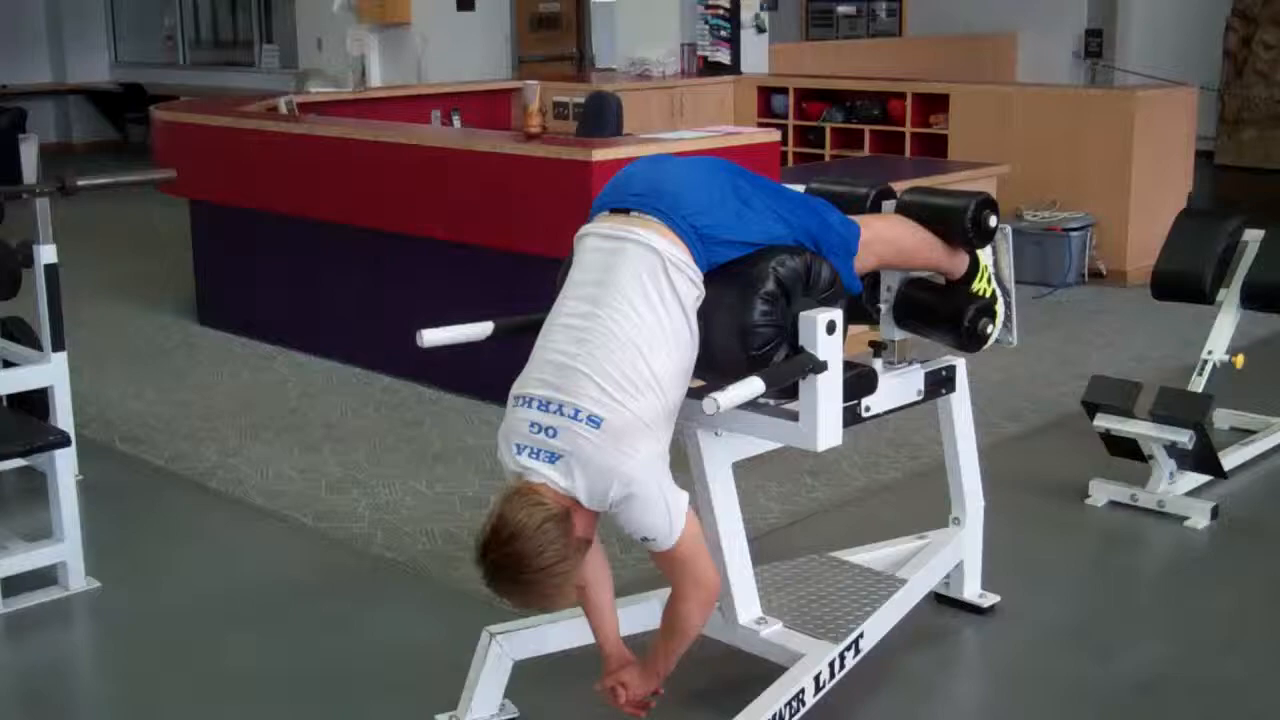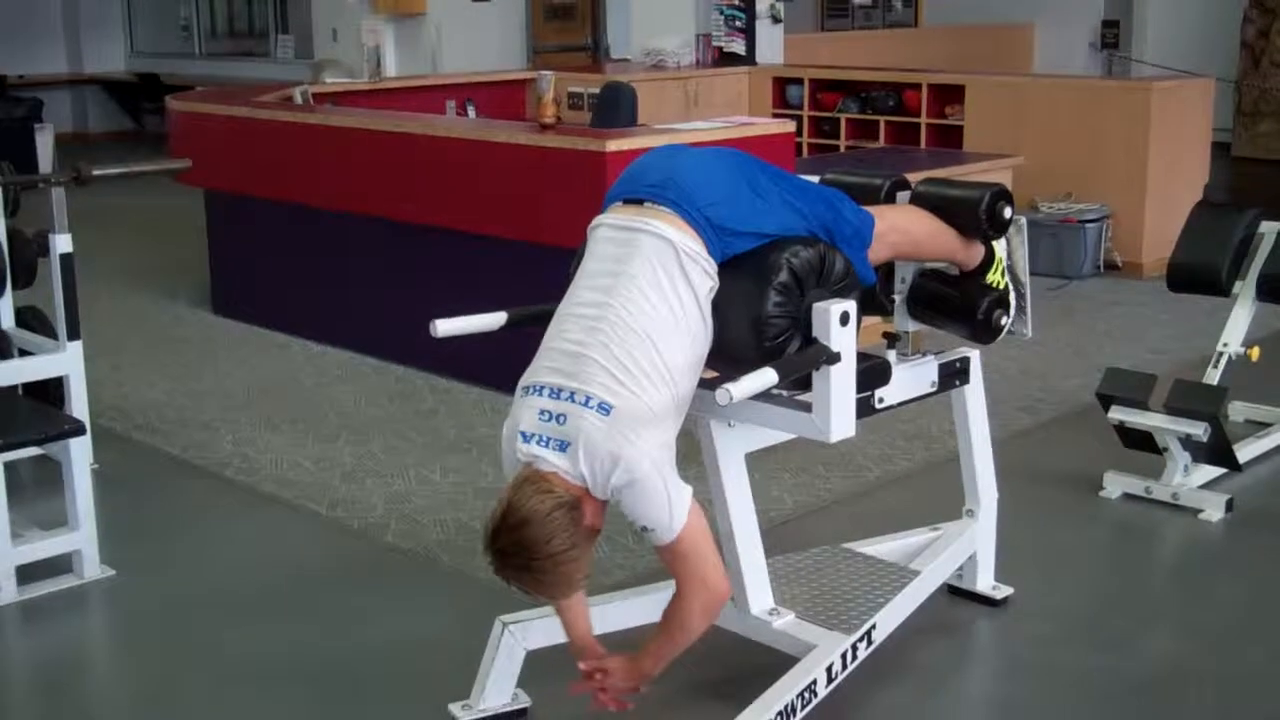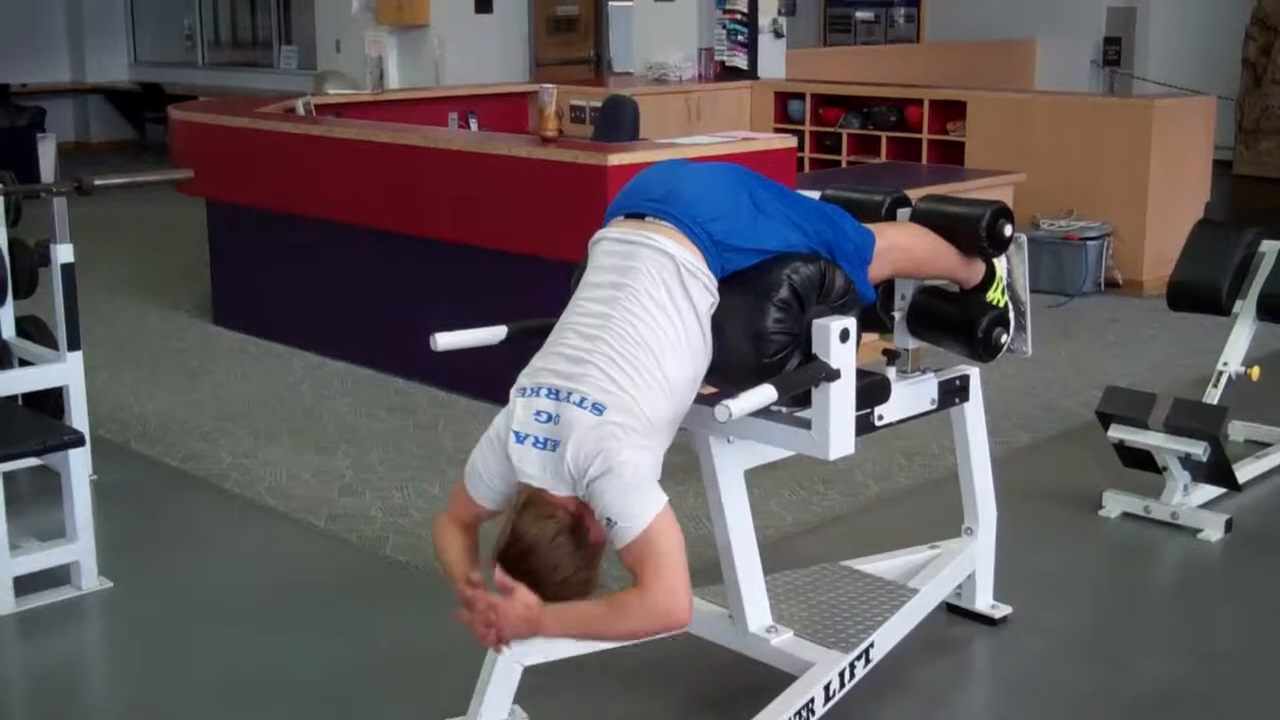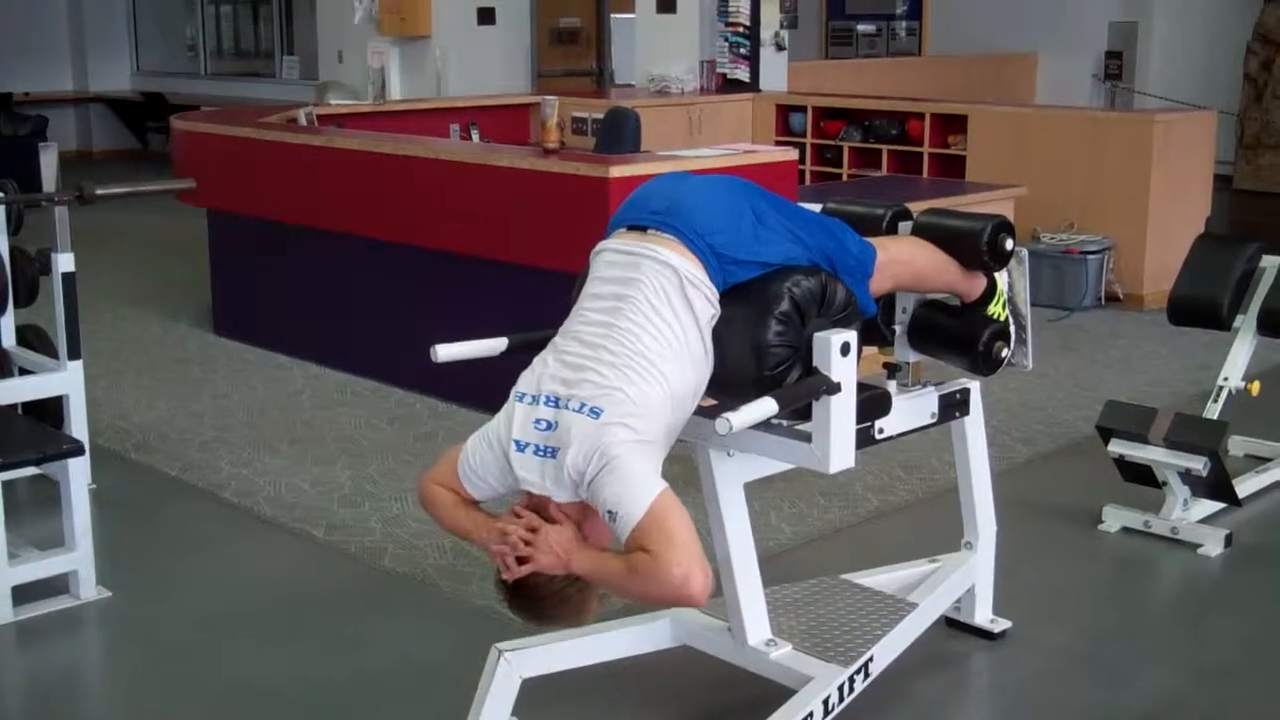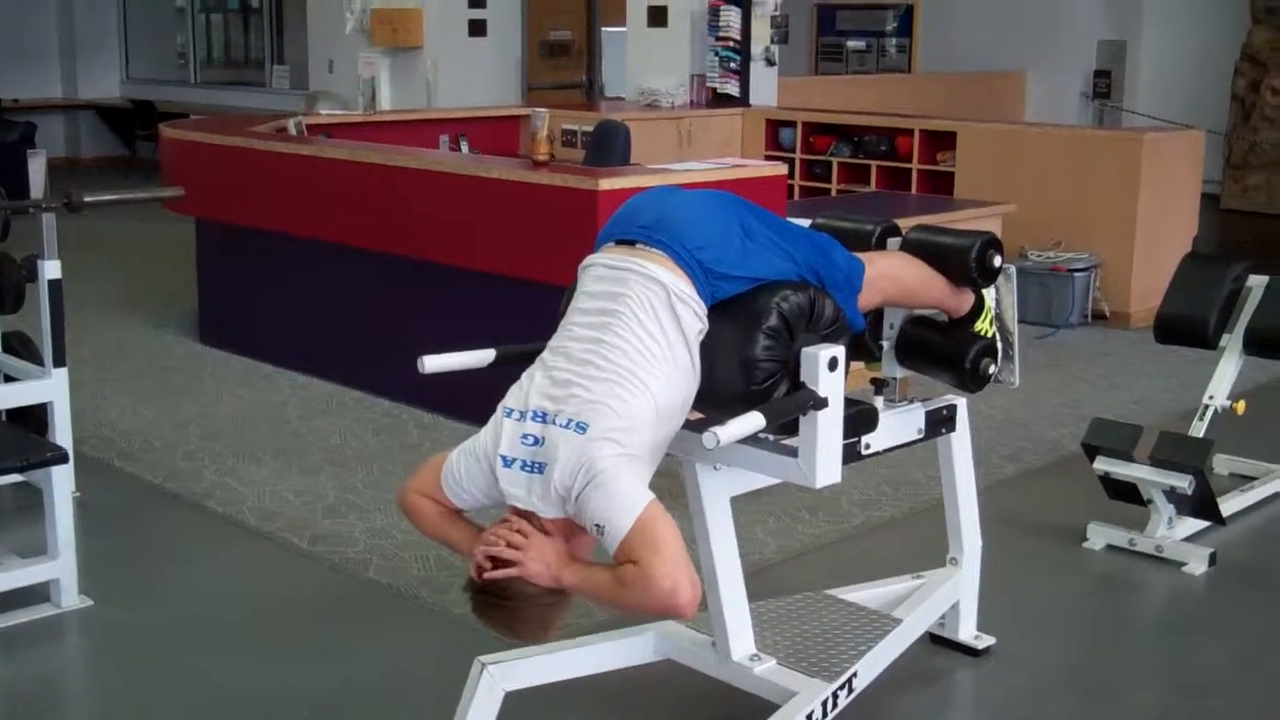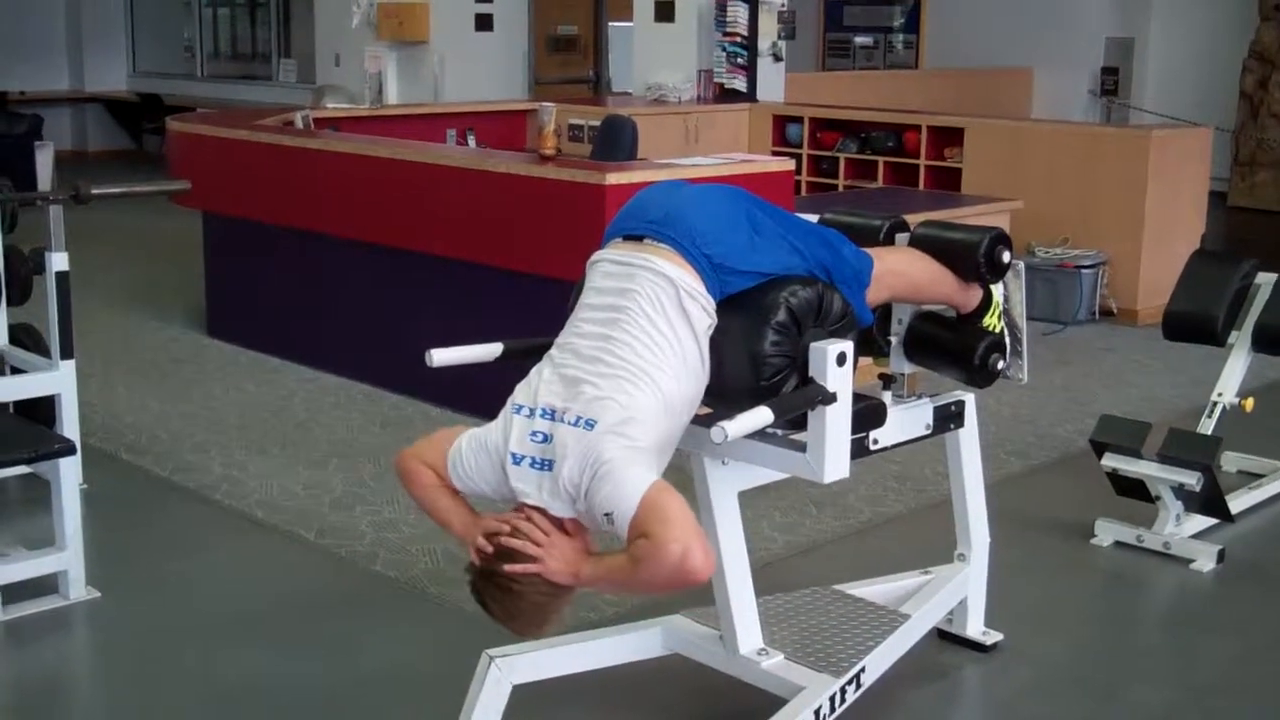
dt=0.3s
person 1, frame 1
left shoulder: (620, 468)
right shoulder: (517, 439)
left elbow: (699, 587)
right elbow: (577, 544)
left wrist: (651, 674)
right wrist: (614, 654)
left hip: (690, 210)
right hip: (618, 209)
left knee: (858, 248)
left ankle: (965, 268)
person 1, frame 2
left shoulder: (624, 456)
right shoulder: (522, 430)
left elbow: (706, 590)
right elbow: (565, 540)
left wrist: (637, 672)
right wrist: (586, 648)
left hip: (702, 200)
right hip: (634, 197)
left knee: (871, 237)
left ankle: (979, 258)
person 1, frame 3
left shoulder: (608, 461)
right shoulder: (514, 435)
left elbow: (668, 607)
right elbow: (451, 523)
left wrist: (539, 621)
right wrist: (474, 593)
left hip: (704, 218)
left knee: (866, 260)
left ankle: (979, 279)
person 1, frame 4
left shoulder: (607, 459)
right shoulder: (511, 440)
left elbow: (688, 581)
right elbow: (435, 488)
left wrist: (575, 558)
right wrist: (494, 538)
left hip: (707, 229)
right hip: (642, 218)
left knee: (872, 271)
left ankle: (980, 290)
person 1, frame 5
left shoulder: (594, 475)
right shoulder: (497, 452)
left elbow: (676, 593)
right elbow: (416, 494)
left wrist: (567, 573)
right wrist: (476, 546)
left hip: (695, 245)
right hip: (631, 232)
left knee: (858, 288)
left ankle: (967, 306)
person 1, frame 6
left shoulder: (601, 467)
right shoulder: (506, 447)
left elbow: (686, 559)
right elbow: (413, 462)
left wrist: (585, 568)
right wrist: (471, 532)
left hip: (703, 239)
right hip: (640, 228)
left knee: (867, 281)
left ankle: (975, 301)
